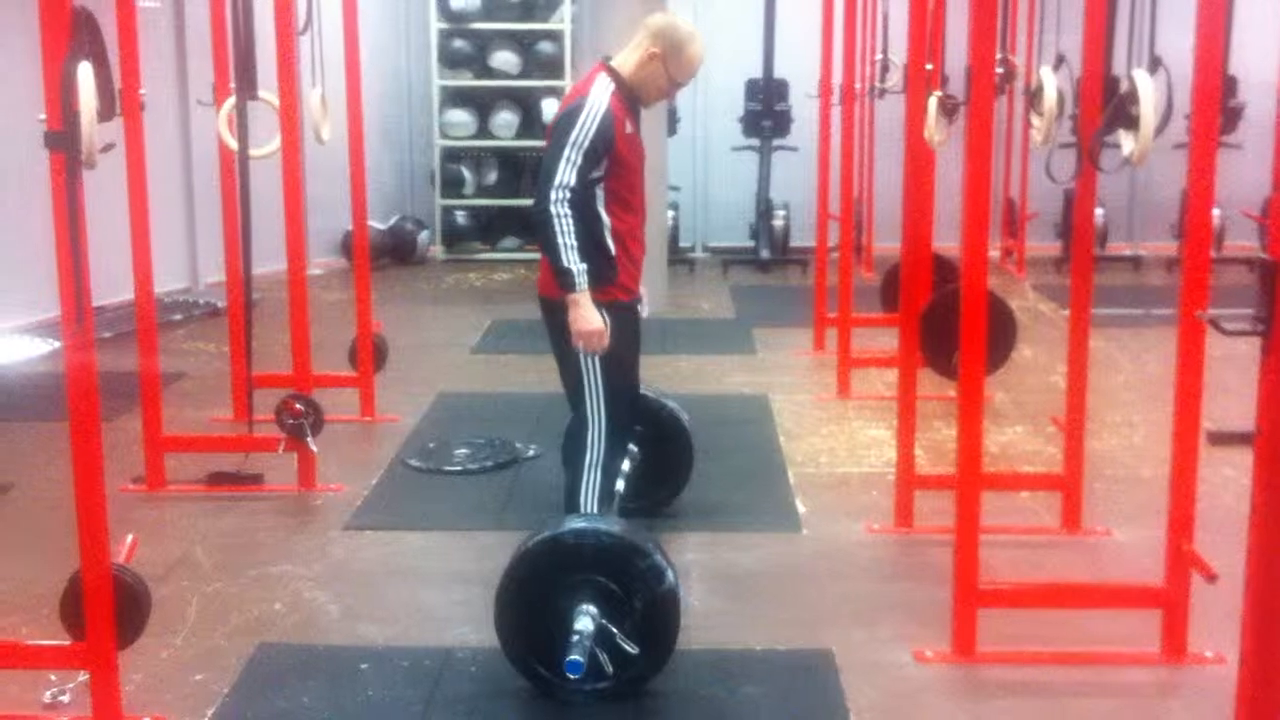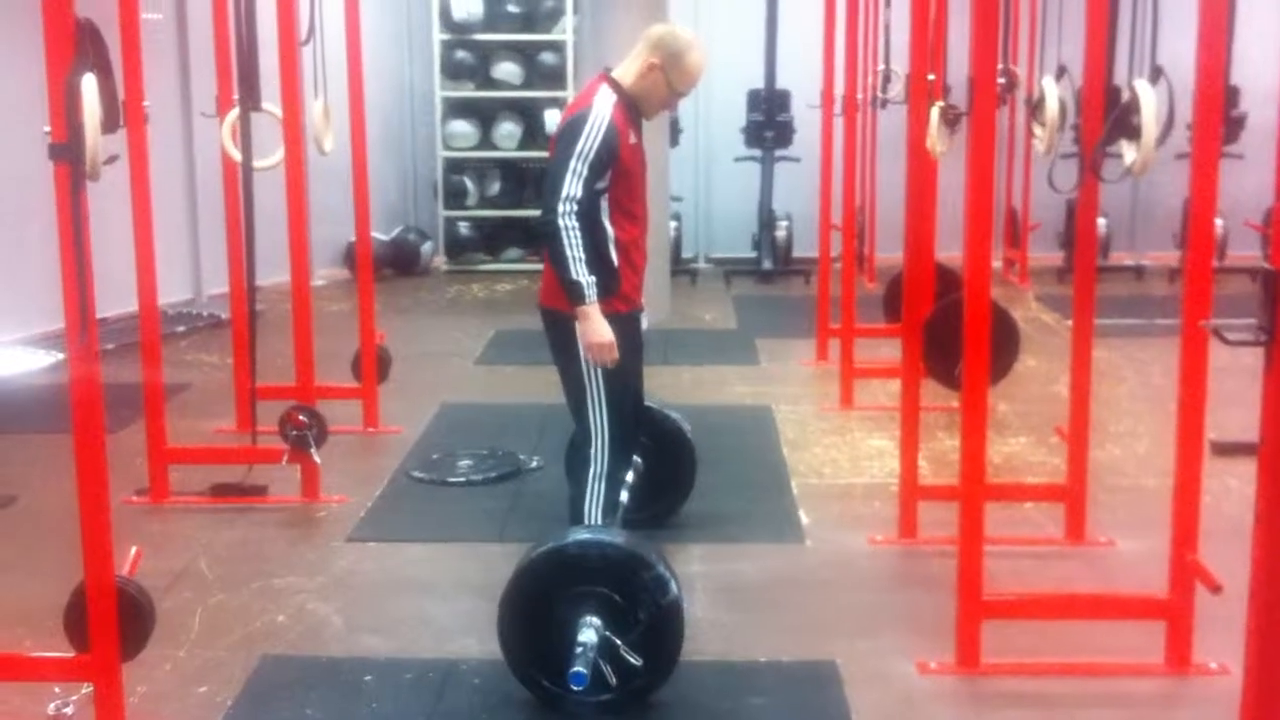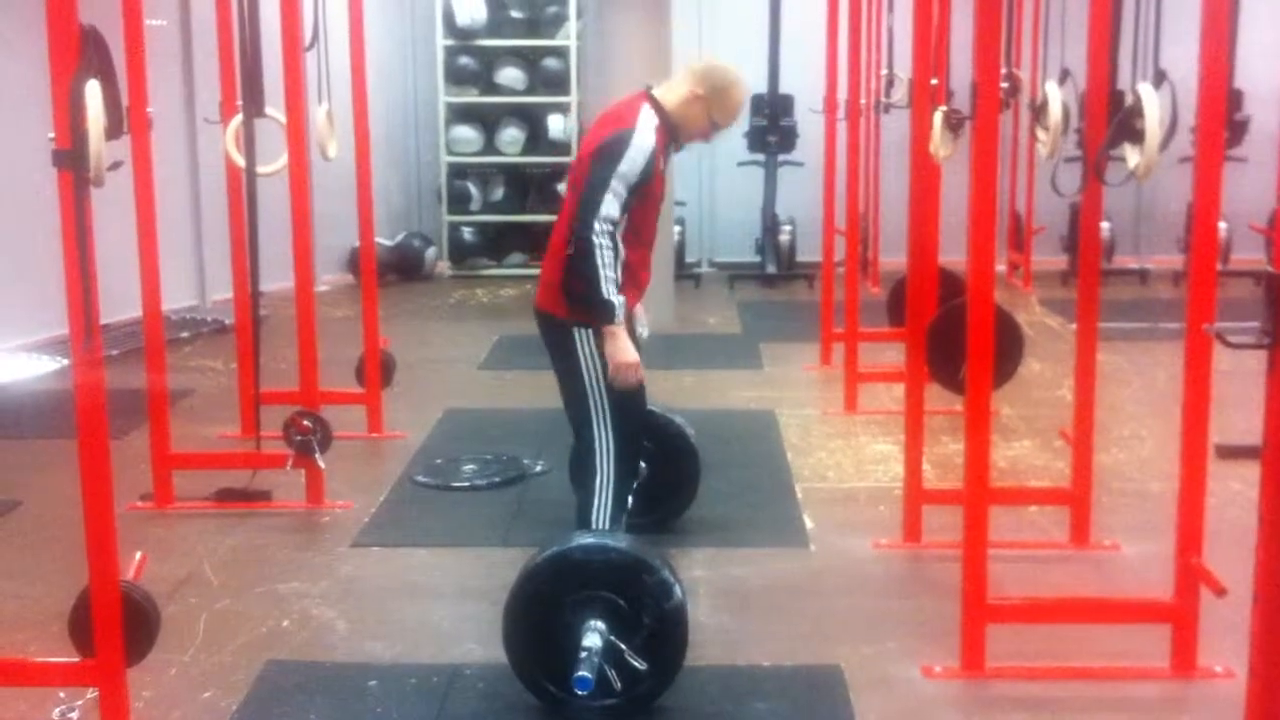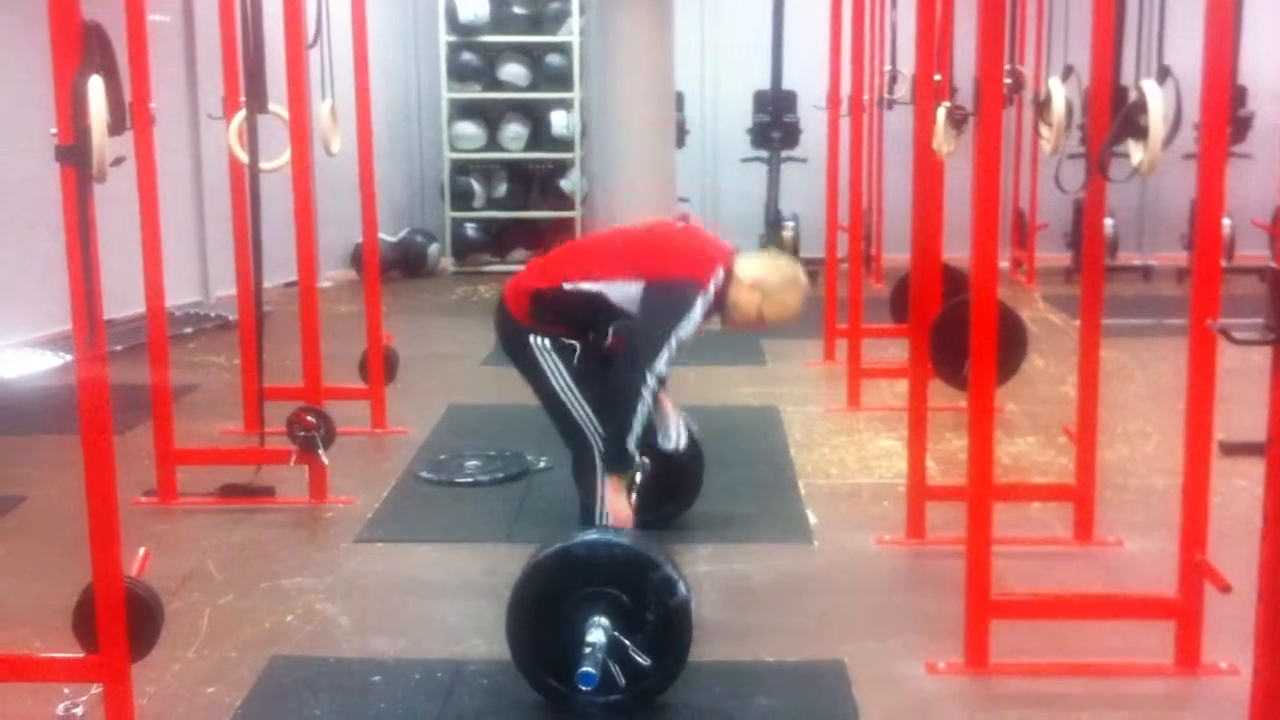
dt=0.5s
person 1, frame 1
left shoulder: (620, 102)
right shoulder: (593, 107)
right elbow: (552, 204)
right wrist: (579, 299)
left hip: (614, 293)
right hip: (587, 303)
left knee: (619, 414)
right knee: (598, 424)
left ankle: (600, 521)
person 1, frame 2
left shoulder: (621, 114)
right shoulder: (595, 118)
right elbow: (559, 217)
right wrist: (588, 311)
left hip: (616, 304)
right hip: (589, 312)
left knee: (624, 425)
right knee: (603, 436)
left ankle: (606, 531)
person 1, frame 3
left shoulder: (646, 125)
right shoulder: (637, 137)
right elbow: (592, 232)
left wrist: (626, 297)
right wrist: (613, 331)
left hip: (593, 306)
right hip: (576, 314)
left knee: (626, 428)
right knee: (605, 442)
left ankle: (607, 534)
person 1, frame 4
left shoulder: (705, 258)
right shoulder: (693, 287)
right elbow: (636, 371)
left wrist: (659, 394)
right wrist: (617, 480)
left hip: (563, 312)
right hip: (534, 321)
right knee: (600, 446)
